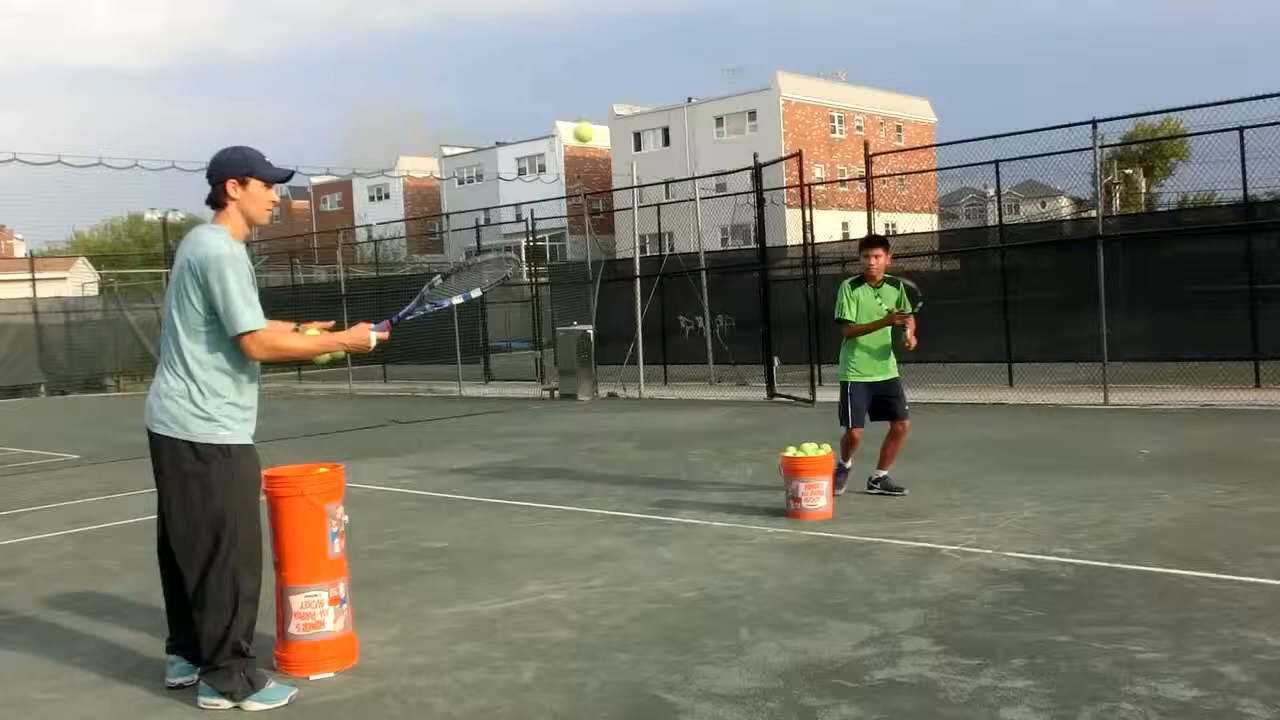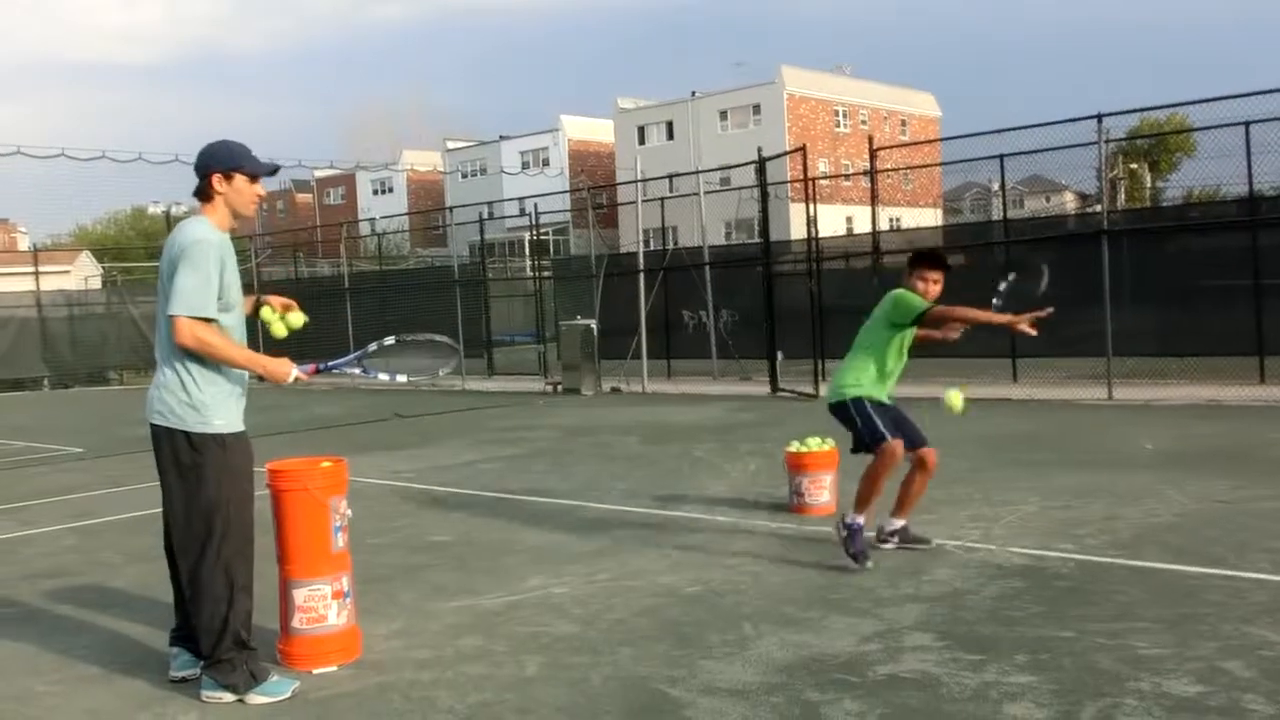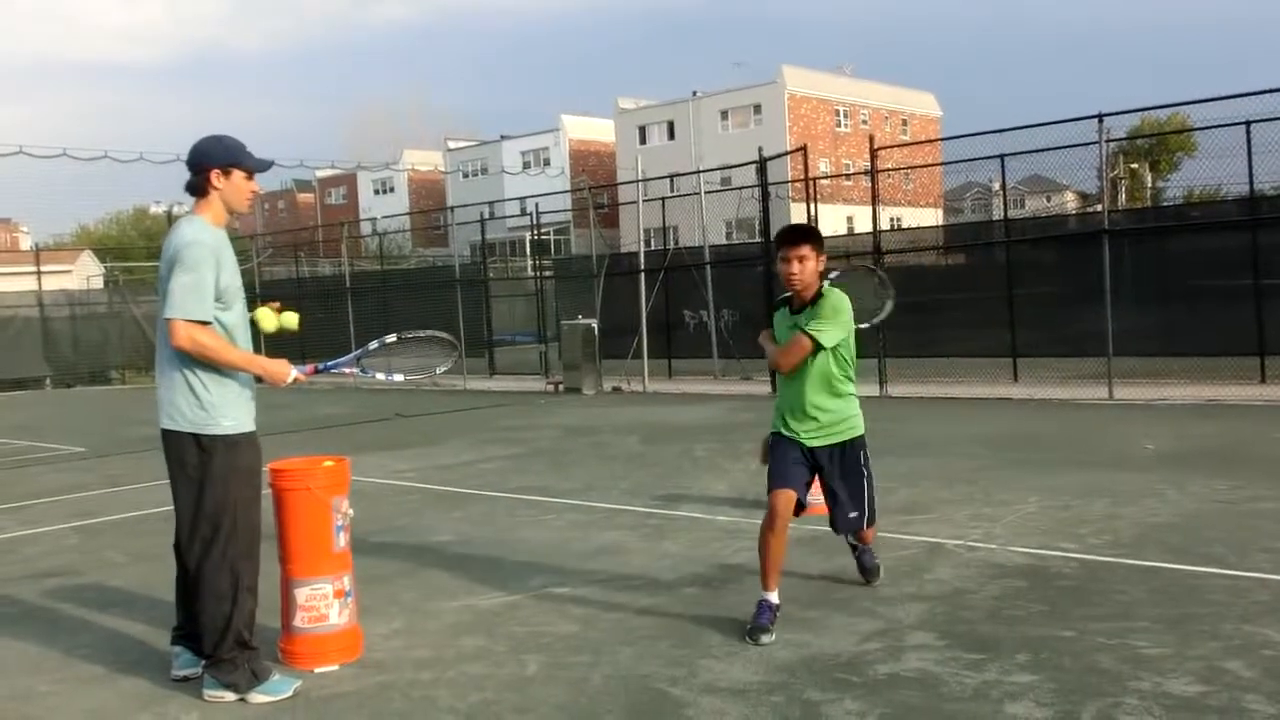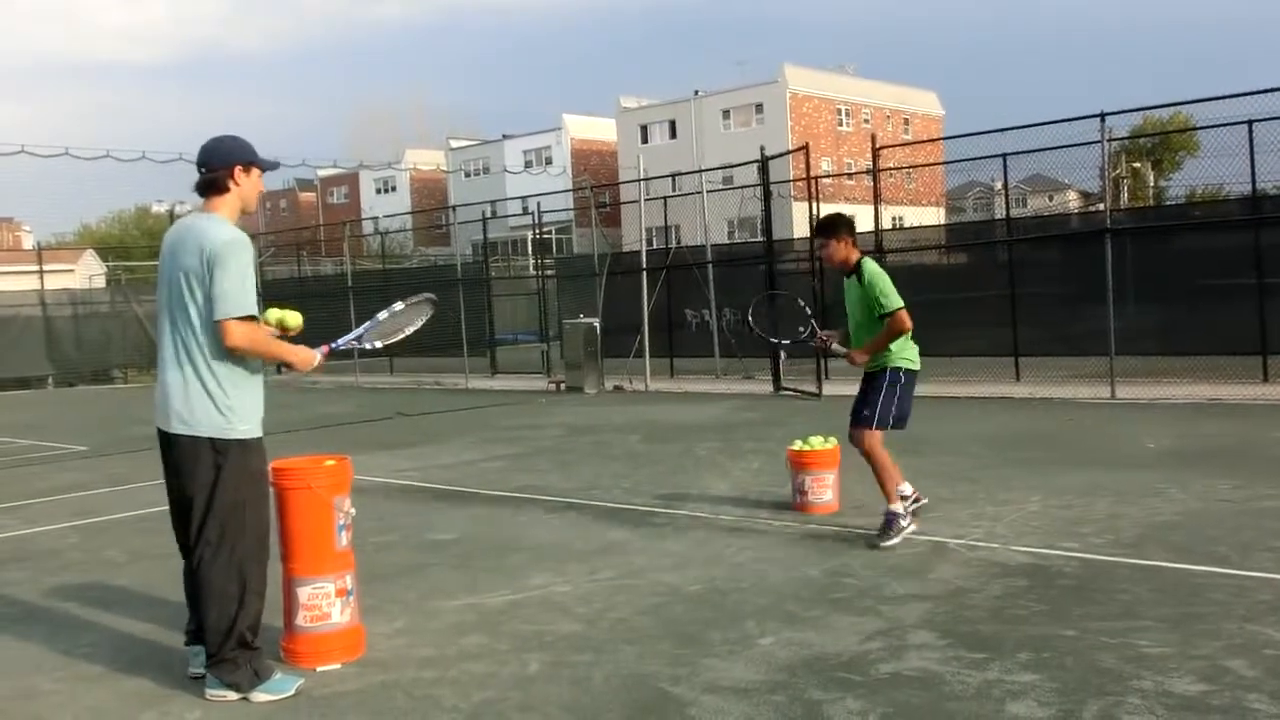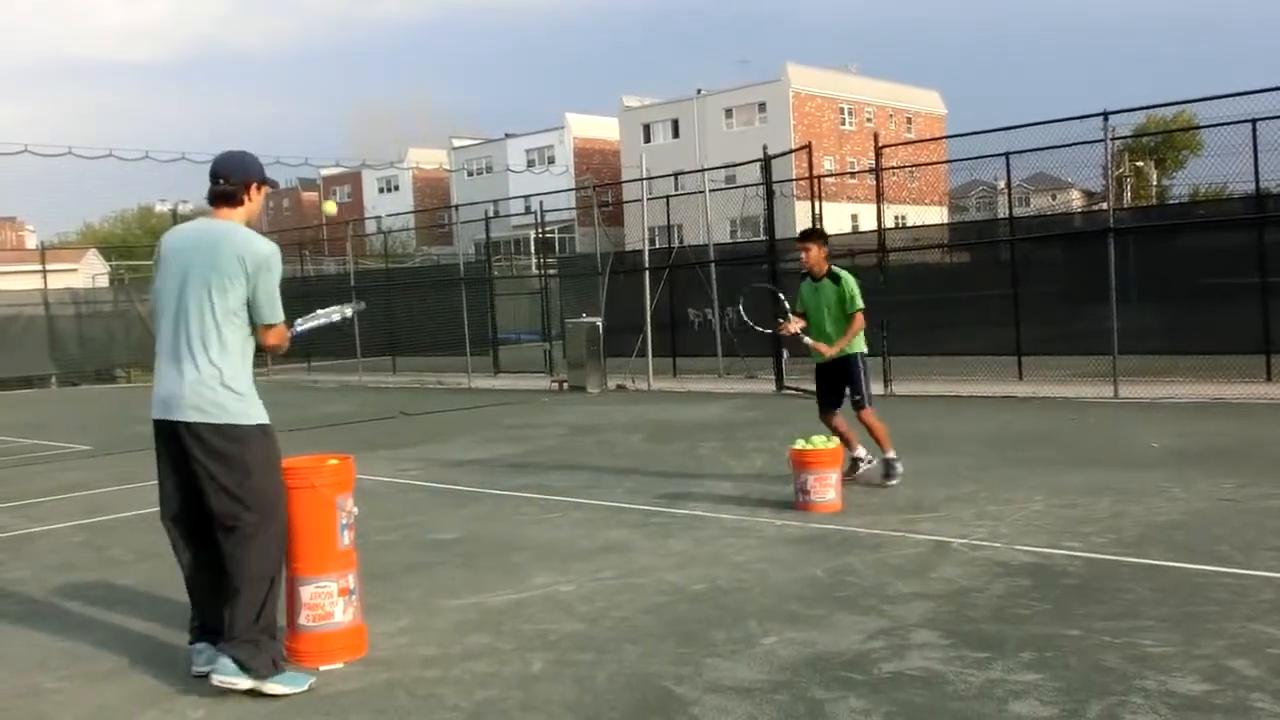
dt=1s
person 1, frame 1
left shoulder: (204, 242)
right shoulder: (221, 252)
right elbow: (257, 343)
left wrist: (301, 330)
right wrist: (341, 340)
left hip: (179, 422)
right hip: (209, 430)
left knee: (187, 546)
right knee: (231, 553)
left ankle: (187, 653)
right ankle: (226, 676)
person 1, frame 2
left shoulder: (198, 236)
right shoulder: (203, 241)
right elbow: (188, 331)
left wrist: (255, 302)
right wrist: (264, 364)
left hip: (185, 416)
right hip: (204, 421)
left knee: (193, 538)
right knee: (224, 543)
left ankle: (190, 647)
right ankle: (228, 669)
person 1, frame 3
left shoulder: (202, 237)
right shoulder: (199, 242)
right elbow: (184, 333)
left wrist: (252, 316)
right wrist: (262, 366)
left hip: (200, 419)
right hip: (214, 423)
left knee: (201, 538)
right knee: (229, 543)
left ankle: (192, 646)
right ankle: (230, 669)
person 1, frame 4
left shoulder: (179, 233)
right shoulder: (228, 240)
right elbow: (235, 334)
left wrist: (264, 332)
right wrist: (291, 353)
left hip: (179, 415)
right hip: (220, 422)
left knee: (200, 537)
right knee: (235, 543)
left ankle: (204, 644)
right ankle: (232, 668)
person 1, frame 5
left shoulder: (171, 241)
right shoulder: (257, 250)
right elbow: (271, 336)
right wrist: (283, 337)
left hip: (169, 406)
right hip: (226, 410)
left knee: (194, 530)
right knee: (259, 527)
left ankle: (208, 641)
right ankle: (246, 654)
person 2, frame 1
left shoulder: (895, 287)
right shoulder: (849, 288)
left elbow: (907, 316)
right elbow: (847, 331)
left wrist: (909, 332)
right wrist: (883, 322)
left hip: (886, 370)
right hip: (856, 373)
left knee: (901, 424)
right knee: (854, 432)
left ankle: (879, 477)
right ankle: (844, 465)
person 2, frame 2
left shoulder: (904, 309)
right shoulder: (901, 299)
right elbow: (950, 313)
left wrist: (934, 334)
right wrist: (1010, 320)
left hip: (876, 396)
right hip: (852, 393)
left knee: (927, 459)
right knee: (892, 451)
left ankle: (894, 528)
right ankle: (854, 523)
person 2, frame 3
left shoulder: (834, 303)
right shoulder: (780, 312)
left elbow: (785, 361)
left wrist: (767, 346)
right wrist: (771, 431)
left hip: (840, 432)
right hip: (790, 431)
left knee: (859, 528)
right knee: (778, 508)
left ankle: (859, 541)
right ankle: (768, 601)
person 2, frame 4
left shoulder: (871, 275)
right shoulder: (849, 276)
left elbow: (903, 322)
left wrist: (866, 352)
right wrist: (837, 336)
left hip: (895, 365)
right hip: (876, 367)
left knee: (867, 438)
right knee: (860, 437)
left ankle: (897, 513)
right ankle: (906, 495)
person 2, frame 5
left shoulder: (843, 280)
right shoulder: (805, 284)
left elbow: (858, 322)
right elbow: (806, 318)
left wrist: (833, 348)
right wrist: (796, 324)
left hip: (851, 353)
right hip: (827, 356)
left knee: (863, 412)
right knee: (827, 415)
left ankle: (892, 458)
right ankle: (861, 455)
